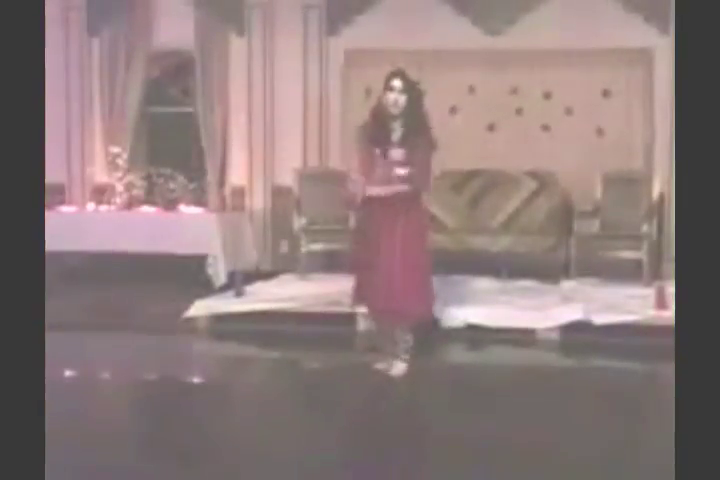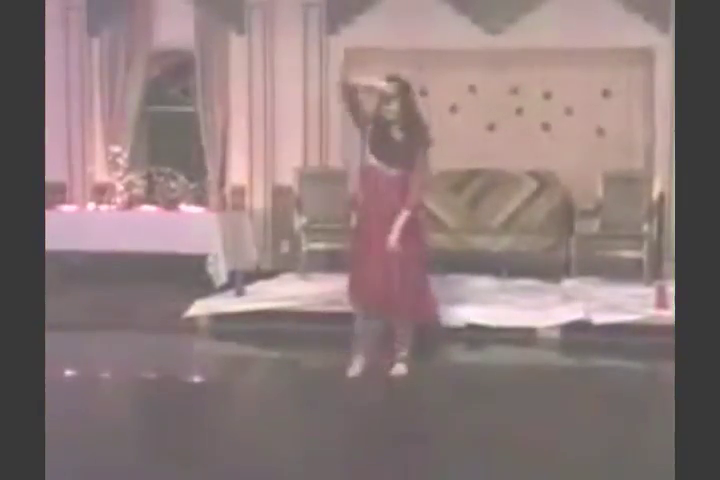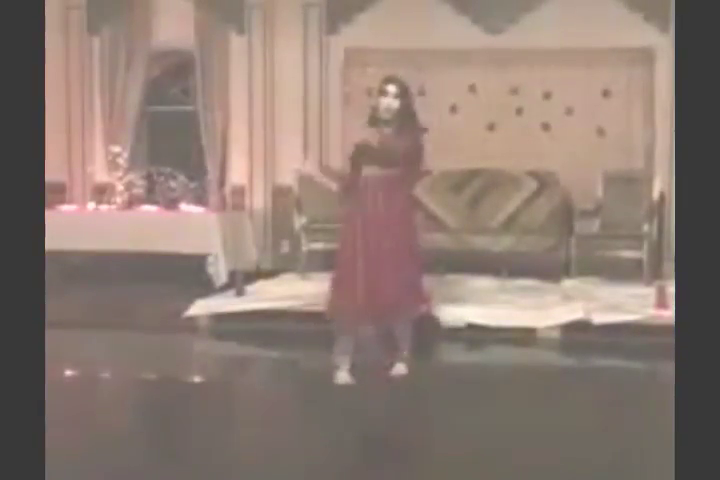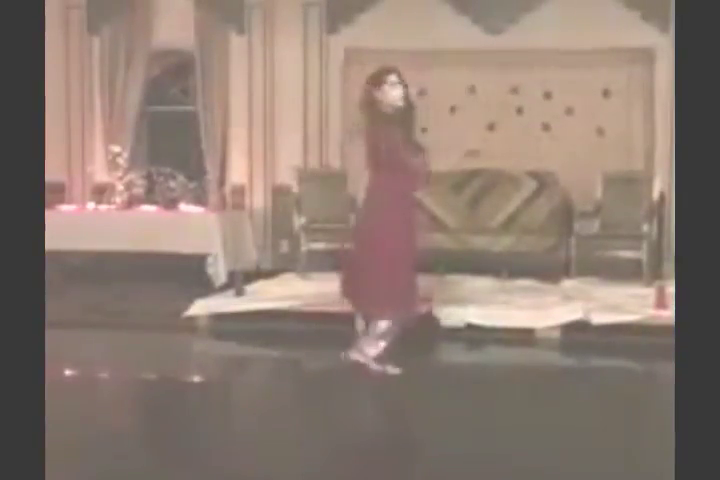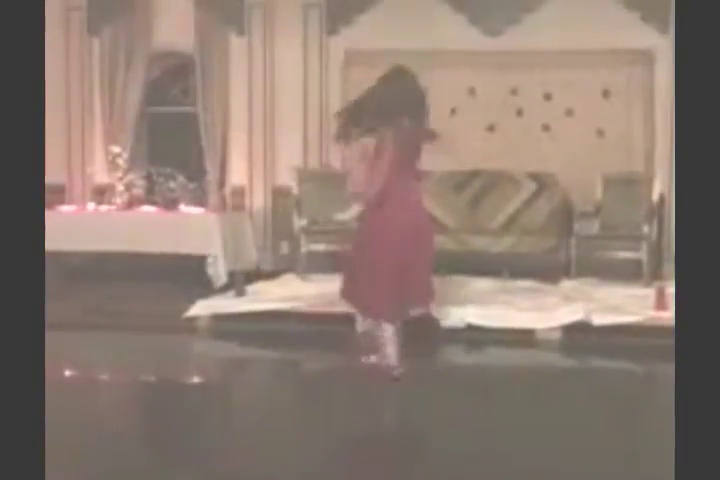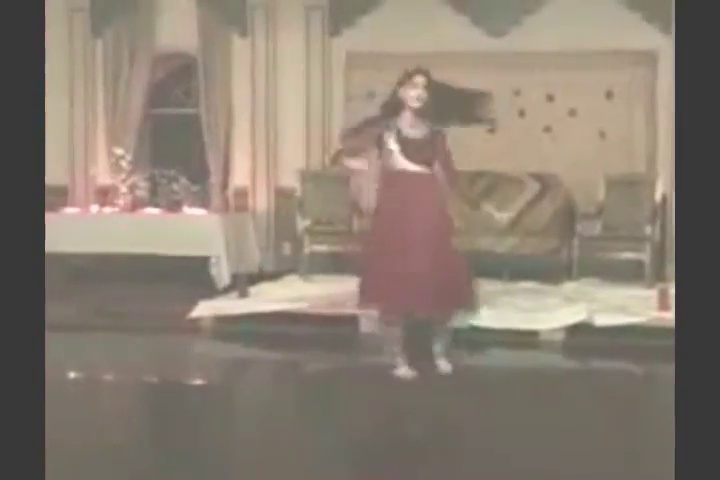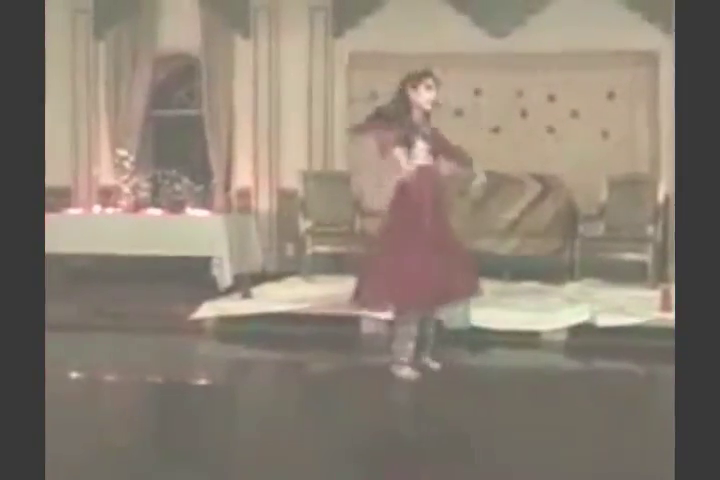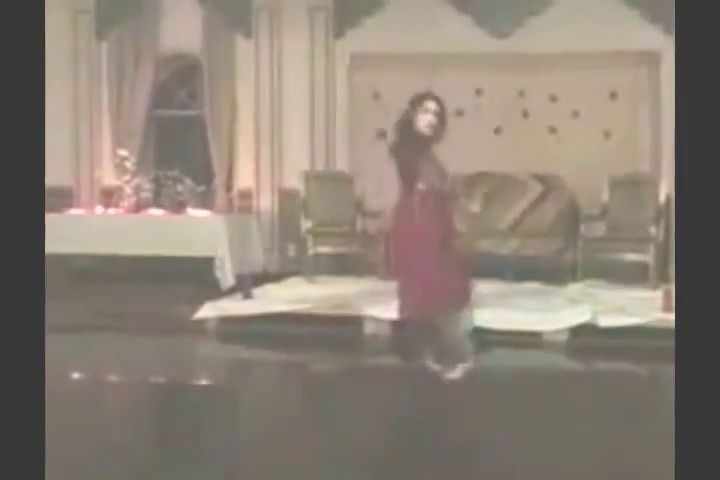
dt=0.3s
person 1, frame 1
left shoulder: (420, 136)
right shoulder: (369, 130)
left elbow: (421, 180)
right elbow: (367, 172)
left wrist: (387, 188)
right wrist: (392, 167)
left hip: (405, 215)
right hip: (374, 214)
left knee: (401, 284)
right knee: (376, 284)
left ankle: (401, 354)
right ankle: (389, 351)
person 1, frame 2
left shoulder: (417, 139)
right shoulder: (371, 128)
left elbow: (416, 184)
right elbow: (348, 91)
left wrist: (400, 224)
right wrist: (373, 86)
left hip: (403, 220)
right hip: (371, 219)
left knee: (404, 289)
right knee: (368, 286)
left ankle: (401, 356)
right ankle: (361, 353)
person 1, frame 3
left shoulder: (409, 137)
right shoulder: (365, 140)
left elbow: (398, 150)
right elbow: (352, 183)
left wrist: (376, 139)
left hip: (395, 221)
right hip: (361, 221)
left knee: (398, 290)
right knee: (352, 291)
left ankle: (402, 357)
right ankle: (341, 364)
person 1, frame 4
left shoulder: (396, 127)
right shoulder: (388, 130)
right elbow: (417, 169)
left hip: (378, 212)
right hip: (390, 214)
left knee: (376, 284)
right knee: (392, 286)
left ankle: (375, 355)
right ankle: (365, 348)
person 1, frame 5
left shoulder: (388, 131)
right shoulder: (414, 129)
left elbow: (382, 174)
left wrist: (362, 205)
left hip: (387, 213)
right hip: (410, 212)
left knee: (378, 285)
right knee: (399, 287)
left ankle: (390, 358)
right ankle: (382, 350)
person 1, frame 6
left shoulder: (434, 133)
right shoulder: (382, 127)
left elbow: (449, 174)
right elbow: (342, 152)
right wrist: (367, 167)
left hip: (428, 212)
right hip: (393, 213)
left knee: (437, 282)
right knee: (393, 288)
left ankle: (440, 352)
right ankle: (398, 359)
person 1, frame 7
left shoulder: (428, 129)
right shoulder: (401, 126)
left elbow: (452, 152)
right elbow: (379, 140)
left hip: (431, 210)
right hip: (410, 210)
left knee: (434, 280)
right knee: (411, 283)
left ankle: (422, 351)
right ankle: (401, 360)
person 1, frame 8
left shoulder: (418, 148)
right shoulder: (413, 148)
right elbow: (440, 186)
left hip: (429, 225)
right hip: (416, 226)
left knee: (441, 289)
right knee: (435, 290)
left ankle: (432, 353)
